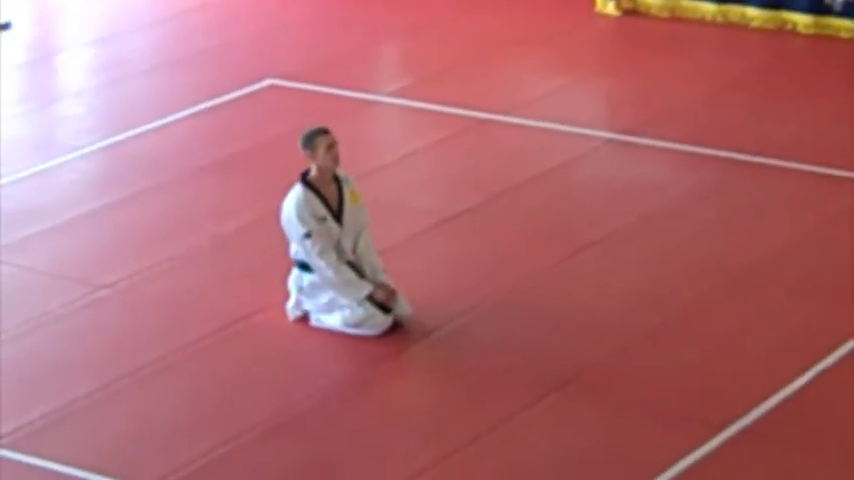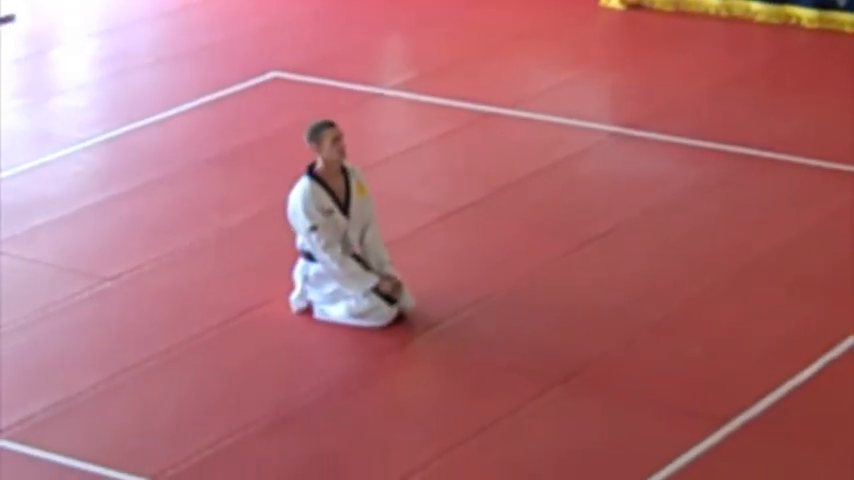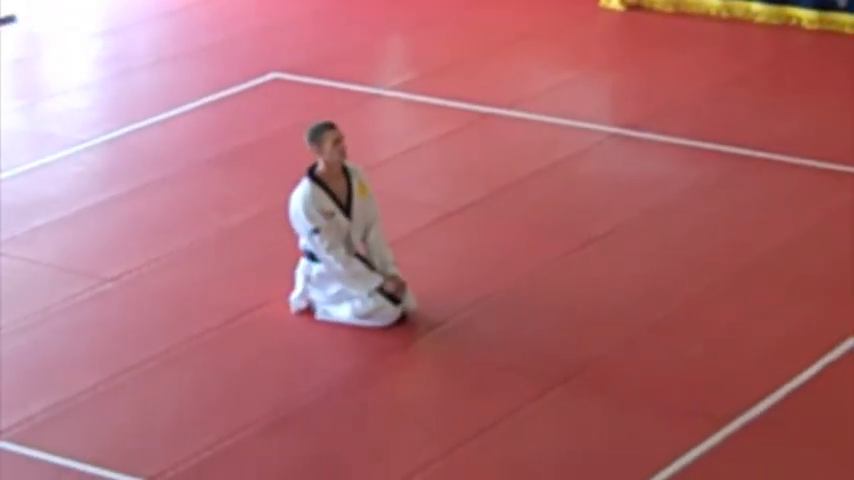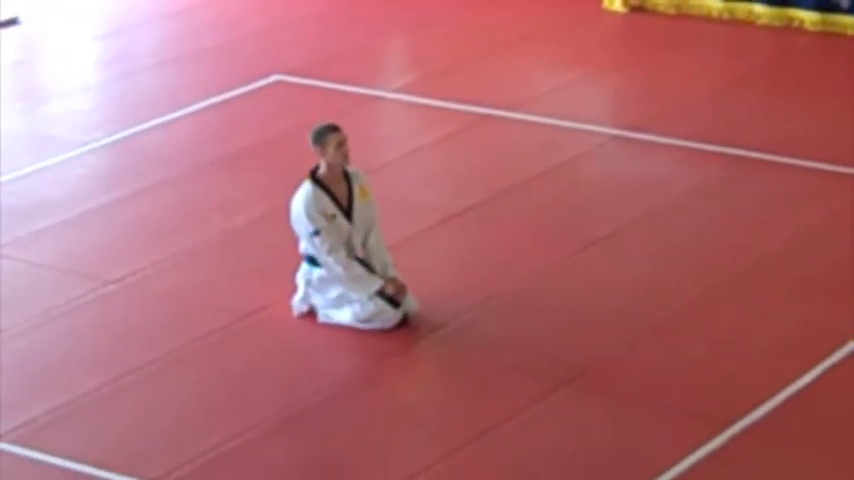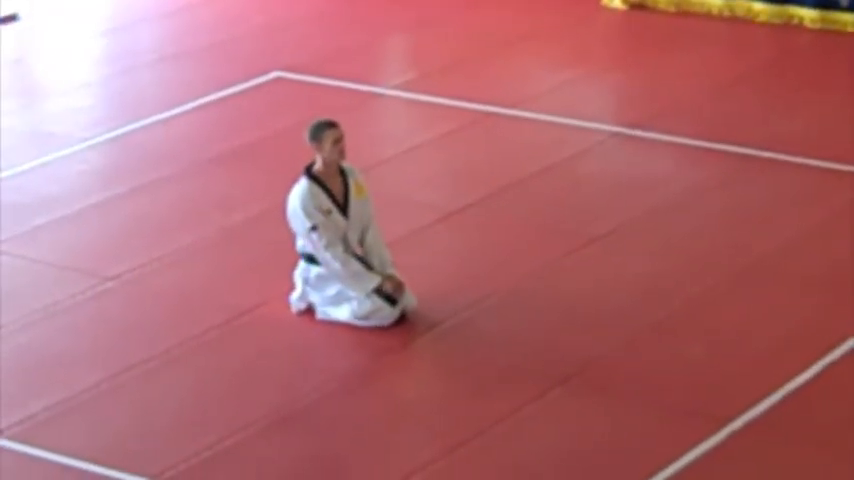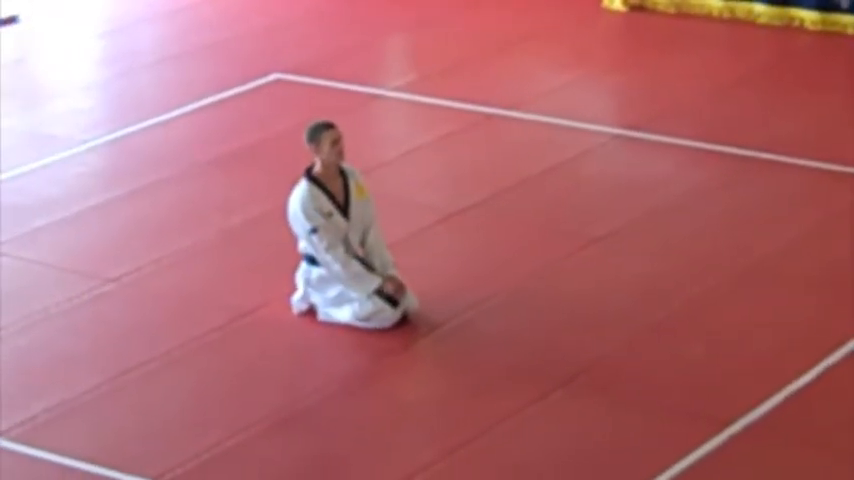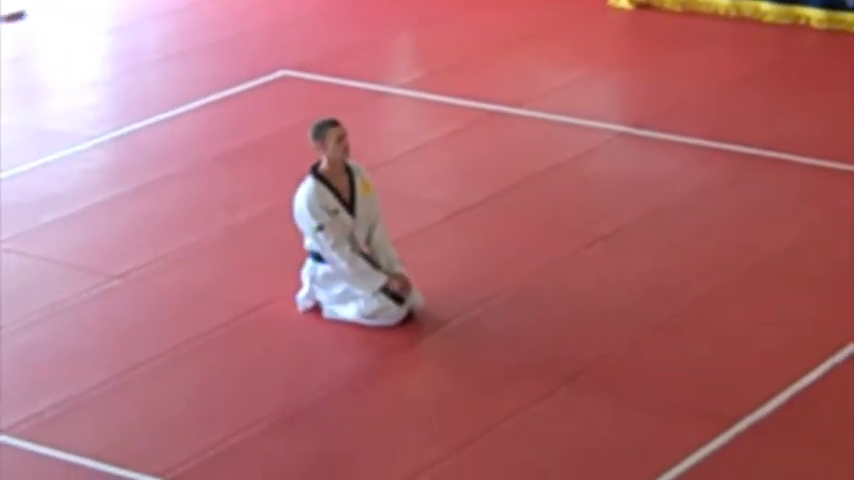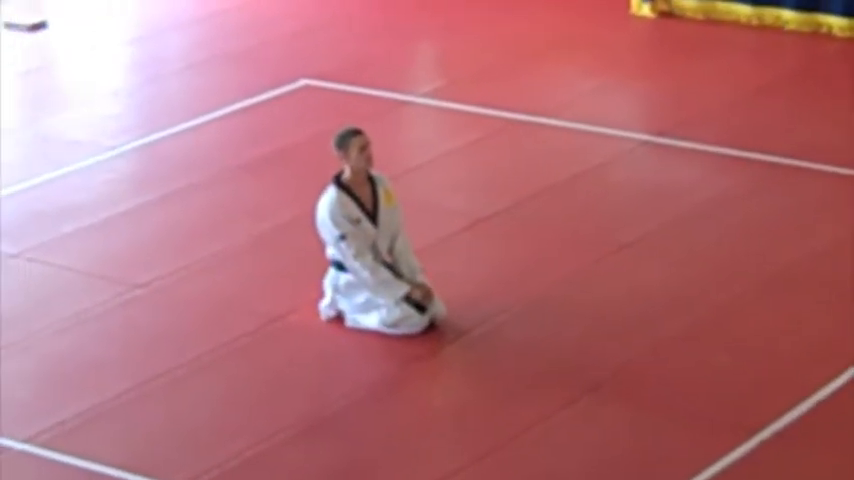
dt=0.2s
person 1, frame 1
left shoulder: (346, 184)
right shoulder: (298, 204)
left elbow: (362, 237)
right elbow: (322, 260)
left wrist: (378, 279)
right wrist: (369, 290)
left hip: (345, 268)
right hip: (317, 280)
left knee: (400, 310)
right knee: (379, 320)
right ankle: (312, 308)
person 1, frame 2
left shoulder: (353, 176)
right shoulder: (305, 196)
left elbow: (369, 228)
right elbow: (328, 253)
left wrist: (385, 271)
right wrist: (375, 282)
left hip: (351, 260)
right hip: (323, 271)
left knee: (404, 303)
right knee: (383, 312)
right ankle: (315, 300)
person 1, frame 3
left shoulder: (355, 176)
right shoulder: (306, 199)
left elbow: (372, 228)
right elbow: (331, 255)
left wrist: (389, 271)
right wrist: (380, 282)
left hip: (352, 260)
right hip: (326, 271)
left knee: (406, 304)
right knee: (388, 311)
right ankle: (318, 301)
person 1, frame 4
left shoulder: (355, 179)
right shoulder: (307, 201)
left elbow: (372, 233)
right elbow: (332, 258)
left wrist: (388, 274)
right wrist: (380, 285)
left hip: (354, 264)
right hip: (327, 275)
left knee: (407, 306)
right knee: (389, 314)
right ankle: (319, 303)
person 1, frame 5
left shoulder: (351, 176)
right shoulder: (304, 197)
left elbow: (369, 229)
right elbow: (329, 253)
left wrist: (386, 272)
right wrist: (377, 282)
left hip: (353, 260)
right hip: (325, 272)
left knee: (405, 302)
right knee: (387, 312)
right ankle: (317, 300)
person 1, frame 6
left shoulder: (351, 177)
right shoulder: (304, 199)
left elbow: (370, 230)
right elbow: (330, 255)
left wrist: (388, 272)
right wrist: (378, 284)
left hip: (354, 261)
right hip: (327, 274)
left knee: (407, 304)
right knee: (387, 313)
right ankle: (317, 300)
person 1, frame 7
left shoulder: (357, 174)
right shoulder: (310, 196)
left elbow: (376, 227)
right elbow: (336, 252)
left wrist: (394, 270)
right wrist: (384, 281)
left hip: (361, 259)
right hip: (333, 270)
left knee: (412, 301)
right knee: (393, 311)
right ankle: (323, 297)
person 1, frame 8
left shoulder: (380, 184)
right shoulder: (332, 206)
left elbow: (398, 237)
right elbow: (358, 261)
left wrist: (416, 279)
right wrist: (406, 291)
left hip: (383, 268)
right hip: (355, 280)
left knee: (434, 311)
right knee: (414, 320)
right ankle: (345, 307)
